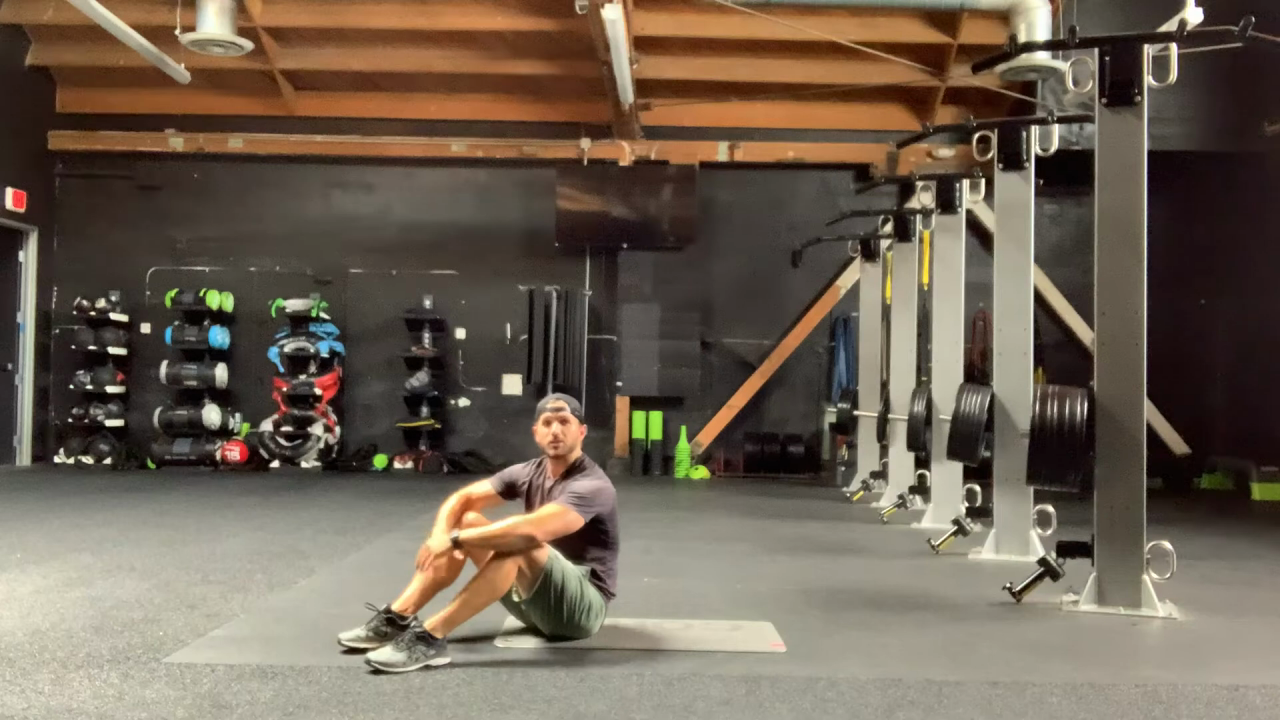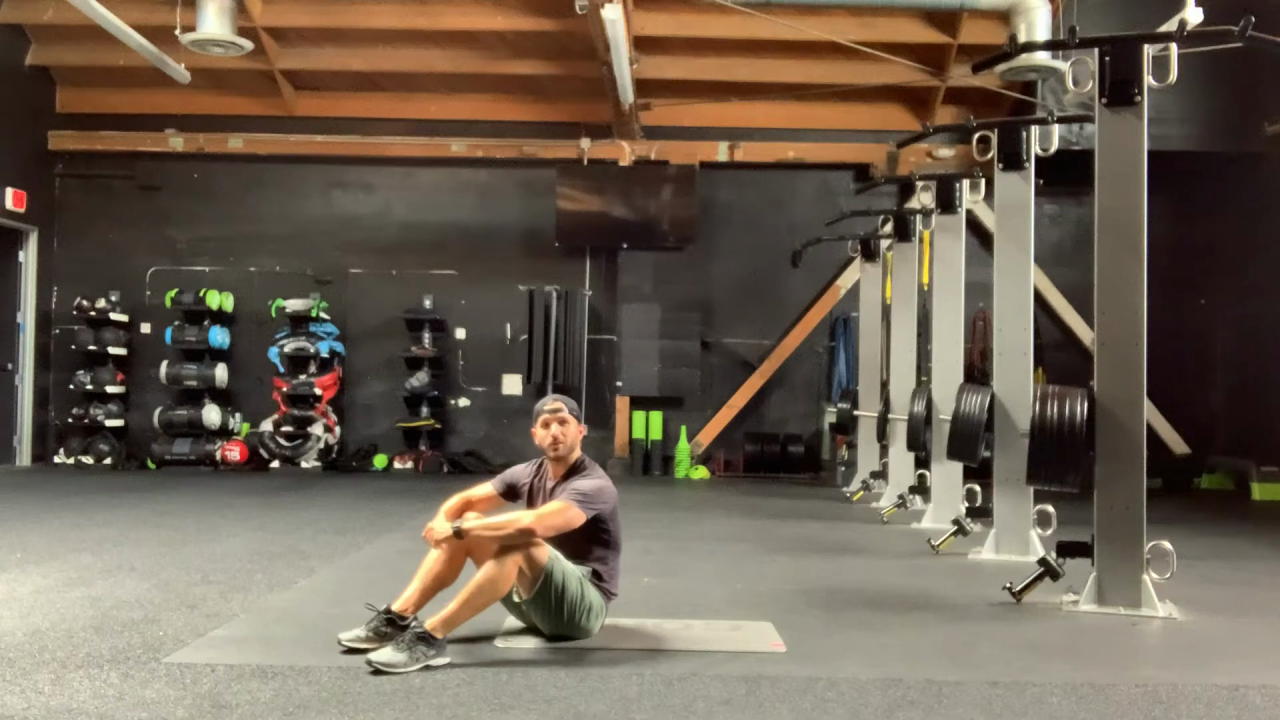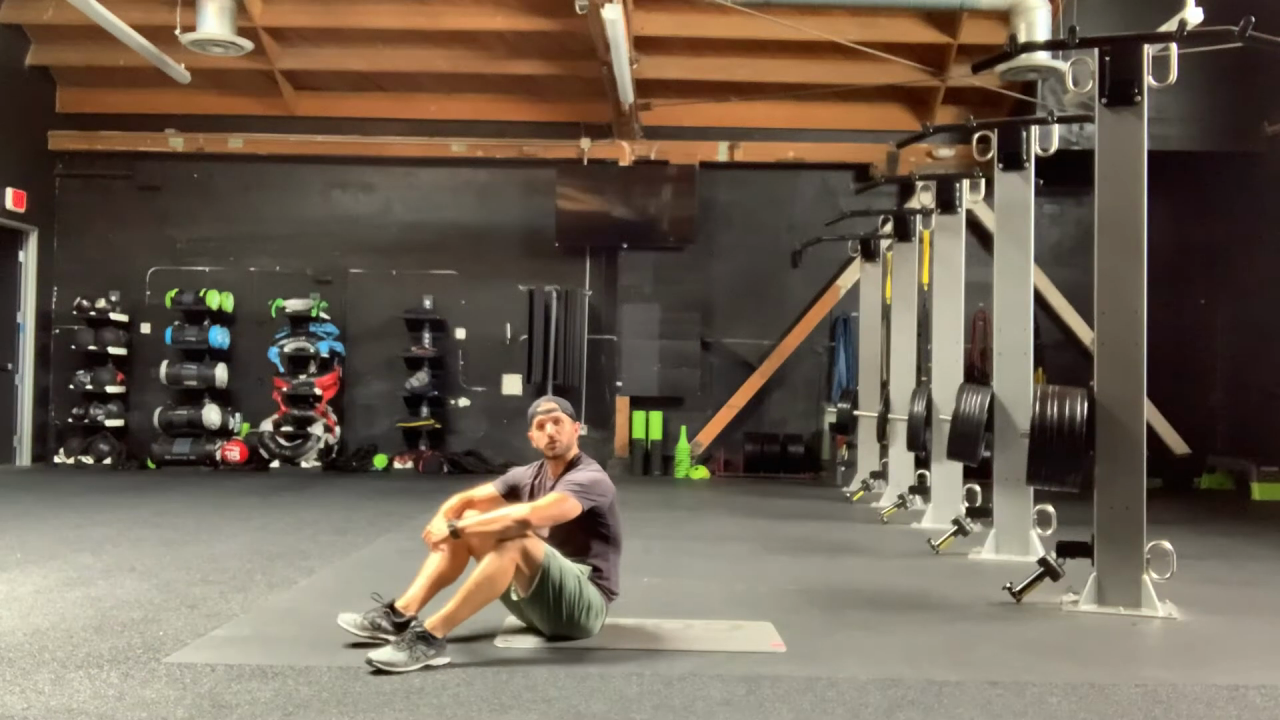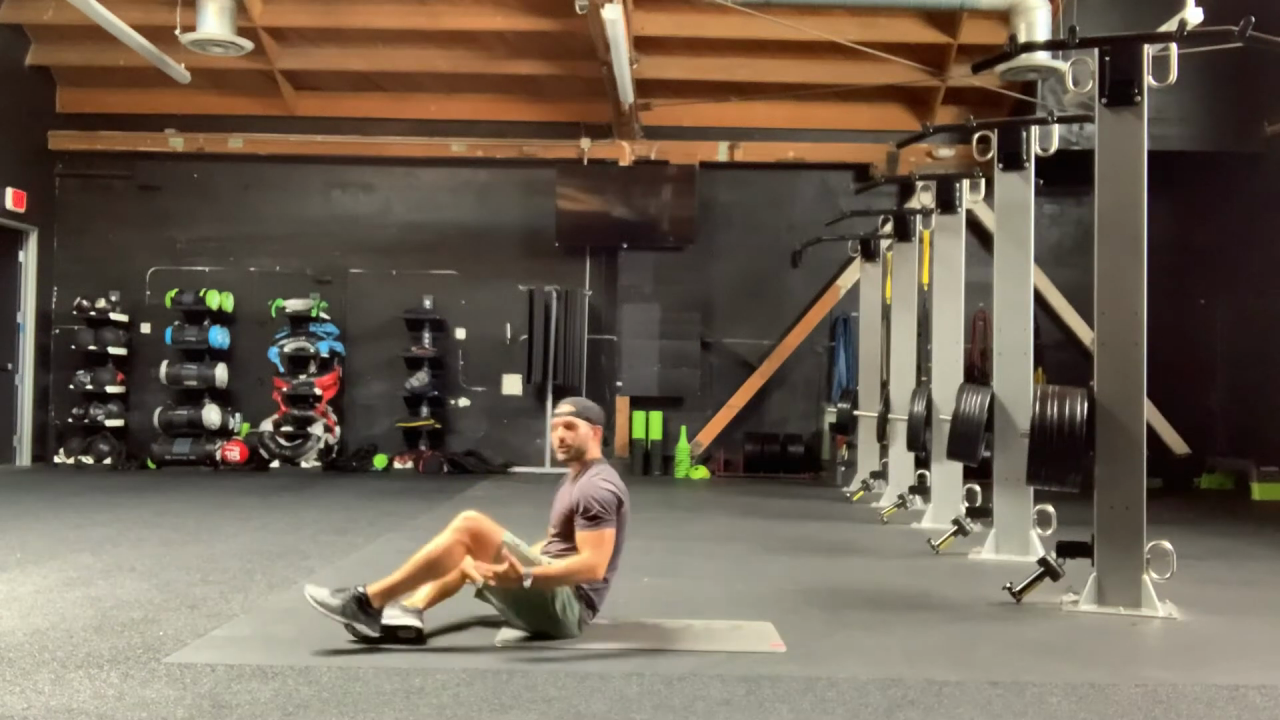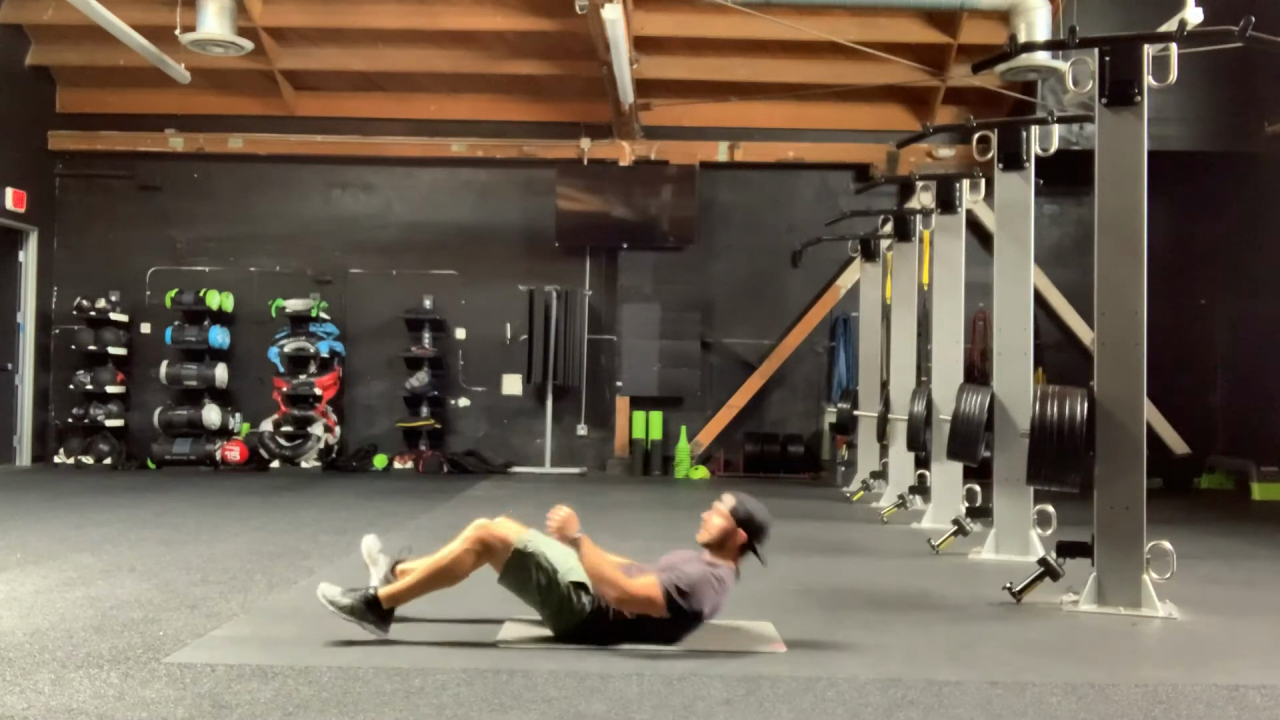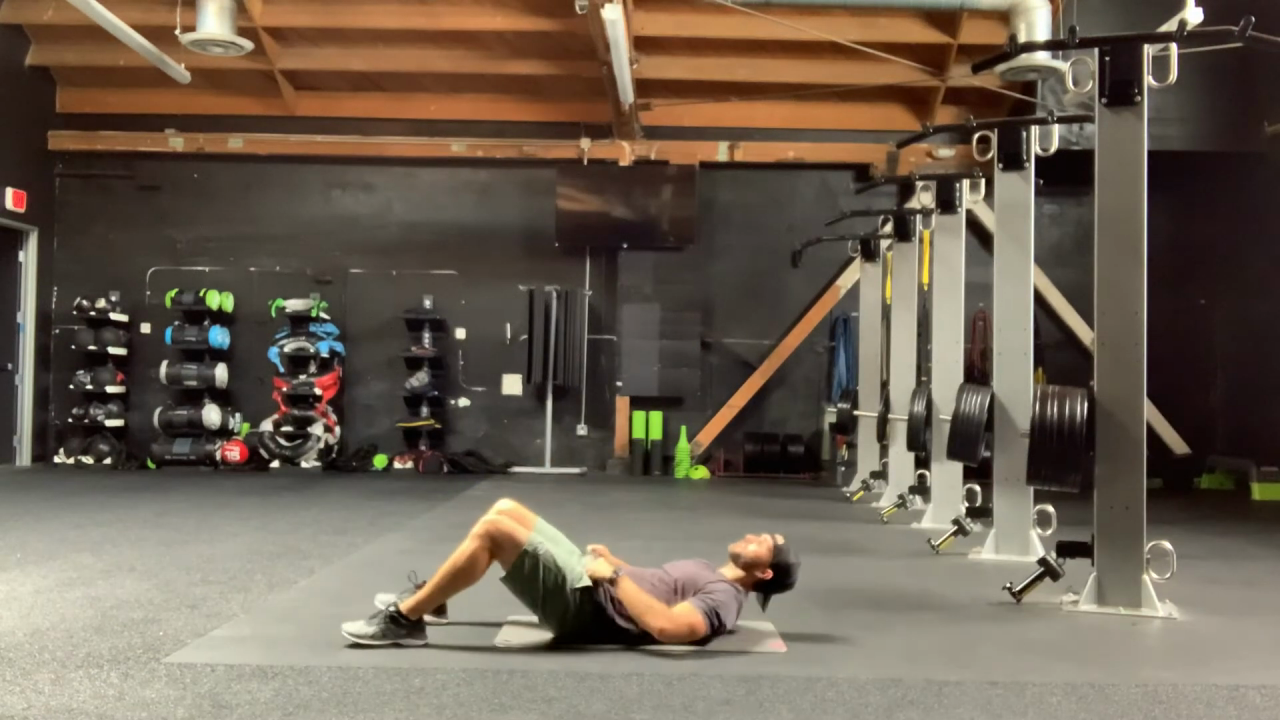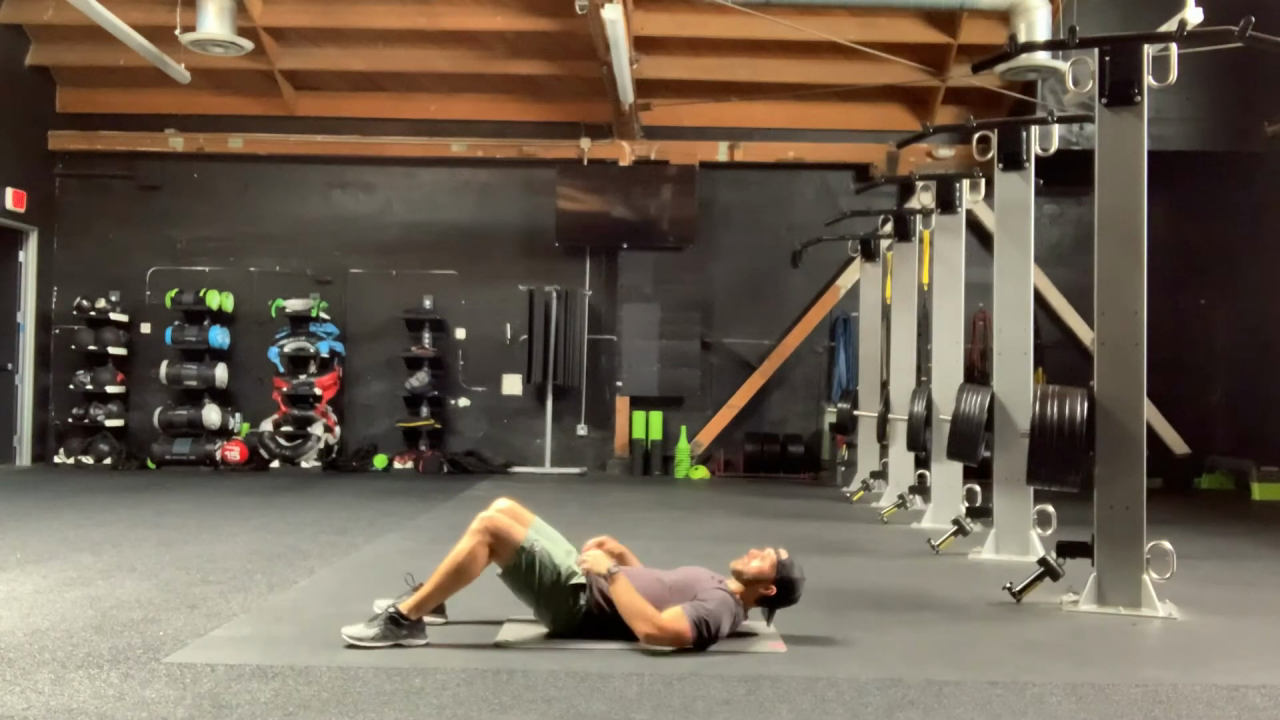
dt=0.7s
person 1, frame 1
left shoulder: (592, 486)
right shoulder: (529, 473)
left elbow: (531, 530)
right elbow: (463, 497)
left wrist: (453, 538)
right wrist: (442, 534)
left hip: (581, 606)
right hip: (534, 597)
left knee: (520, 545)
right knee: (468, 522)
left ankle: (430, 637)
right ankle: (397, 619)
person 1, frame 2
left shoulder: (593, 486)
right shoulder: (529, 473)
left elbow: (531, 524)
right elbow: (465, 500)
left wrist: (457, 529)
right wrist: (441, 524)
left hip: (582, 605)
right hip: (534, 595)
left knee: (519, 544)
right knee: (466, 525)
left ankle: (431, 637)
right ankle: (397, 619)
person 1, frame 3
left shoulder: (589, 480)
right shoulder: (530, 476)
left elbow: (527, 516)
right elbow: (466, 500)
left wrist: (454, 528)
right wrist: (440, 522)
left hip: (582, 605)
right hip: (538, 595)
left knee: (515, 540)
right knee: (468, 522)
left ankle: (431, 636)
right ankle: (400, 615)
person 1, frame 4
left shoulder: (598, 488)
right shoulder: (575, 481)
left elbow: (592, 567)
left wrist: (523, 577)
left hip: (563, 607)
right hip: (549, 595)
left knee: (469, 526)
right knee: (467, 553)
left ankle: (367, 604)
right ankle: (408, 610)
person 1, frame 5
left shoulder: (703, 583)
right shoulder: (704, 563)
left elbow: (619, 594)
left wrist: (575, 537)
right wrist: (579, 542)
left hip: (581, 606)
right hip: (580, 581)
left knee: (482, 533)
right knee: (498, 527)
left ankle: (378, 606)
right ankle: (397, 571)
person 1, frame 6
left shoulder: (723, 600)
right shoulder: (708, 573)
left elbow: (668, 626)
left wrist: (613, 577)
right wrist: (611, 559)
left hip: (582, 605)
right hip: (587, 579)
left knee: (489, 530)
right knee: (504, 509)
left ankle: (404, 621)
right ankle: (429, 598)
person 1, frame 7
left shoulder: (720, 609)
right shoulder: (717, 587)
left elbow: (651, 629)
left wrist: (610, 572)
right wrist: (619, 554)
left hip: (577, 601)
right hip: (583, 580)
left knee: (488, 526)
right knee: (502, 508)
left ankle: (403, 620)
right ankle: (429, 600)
